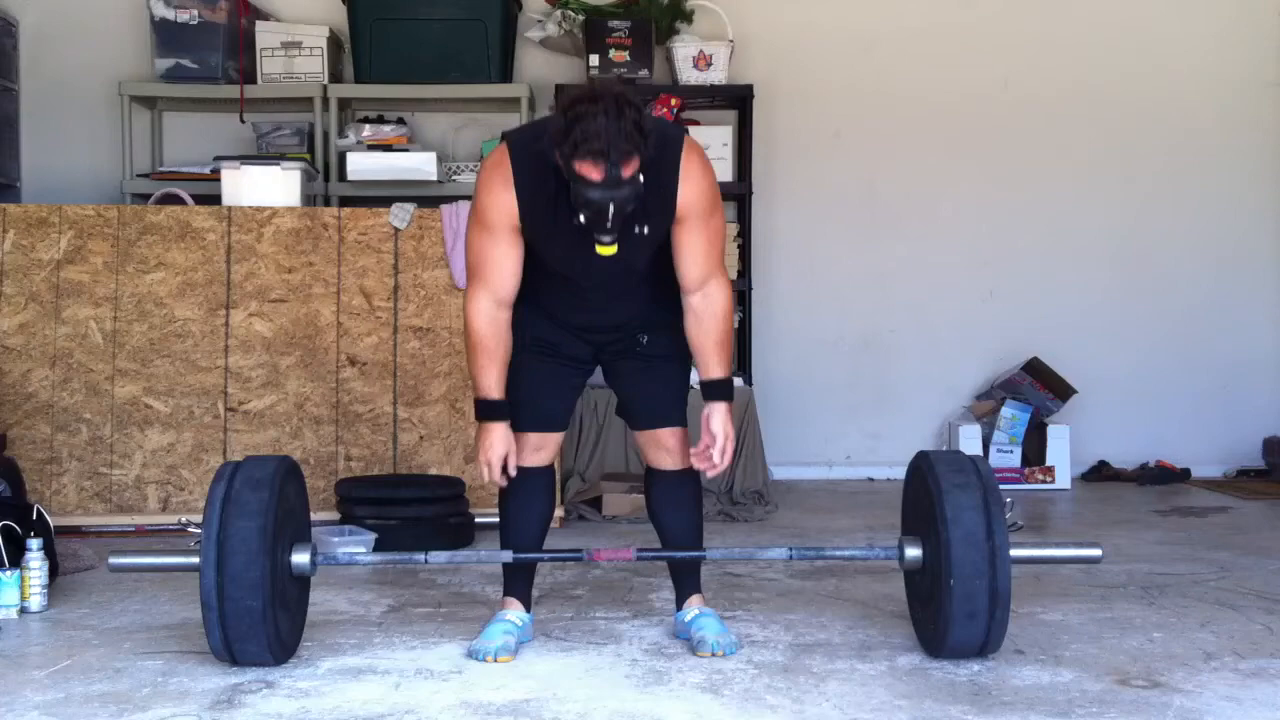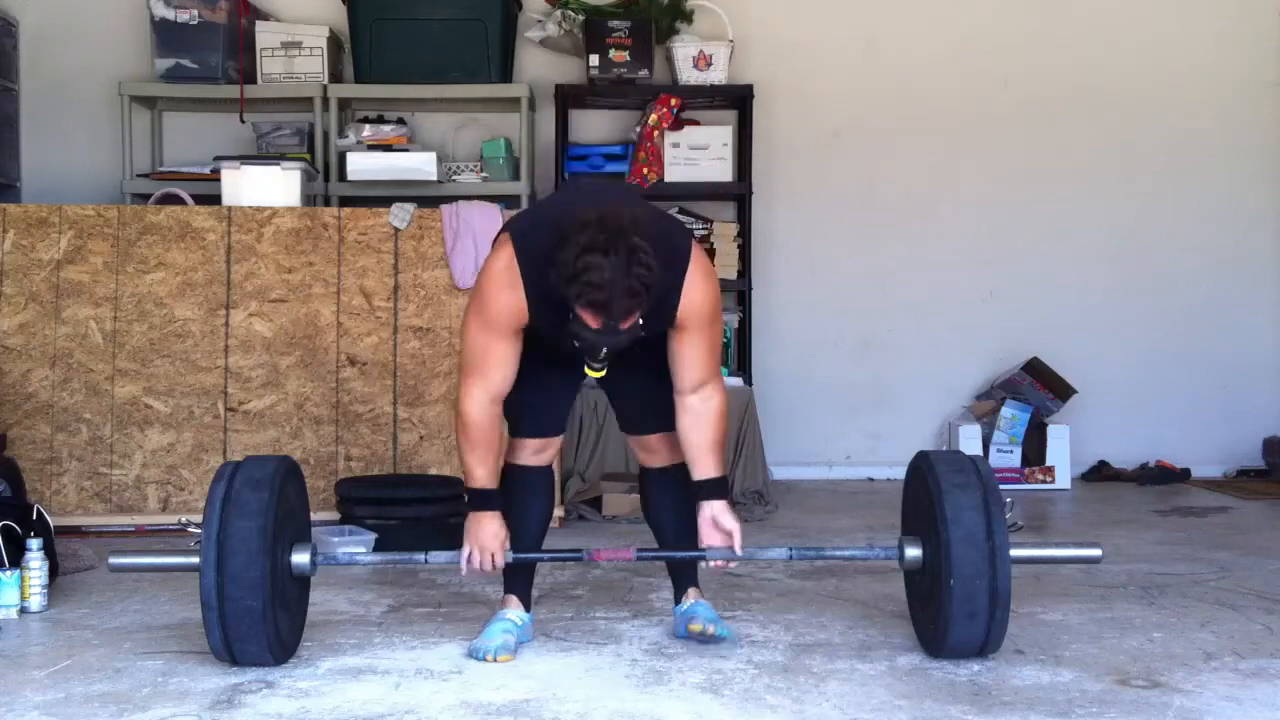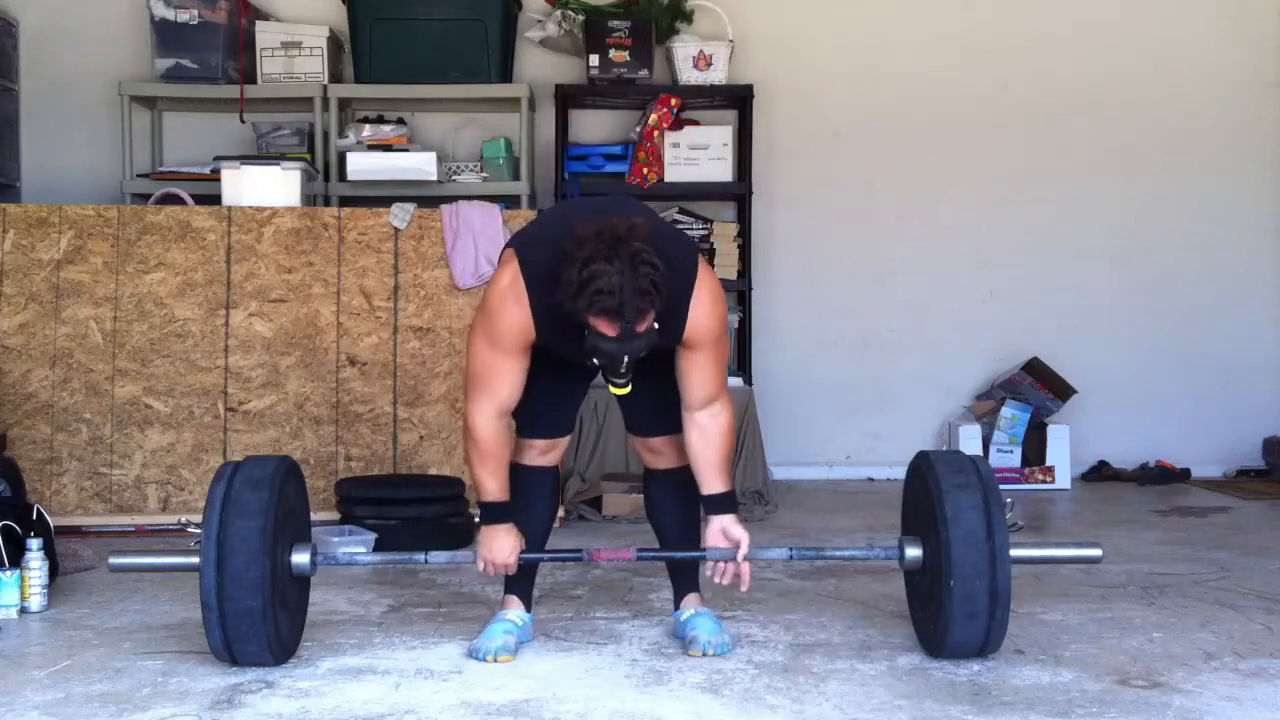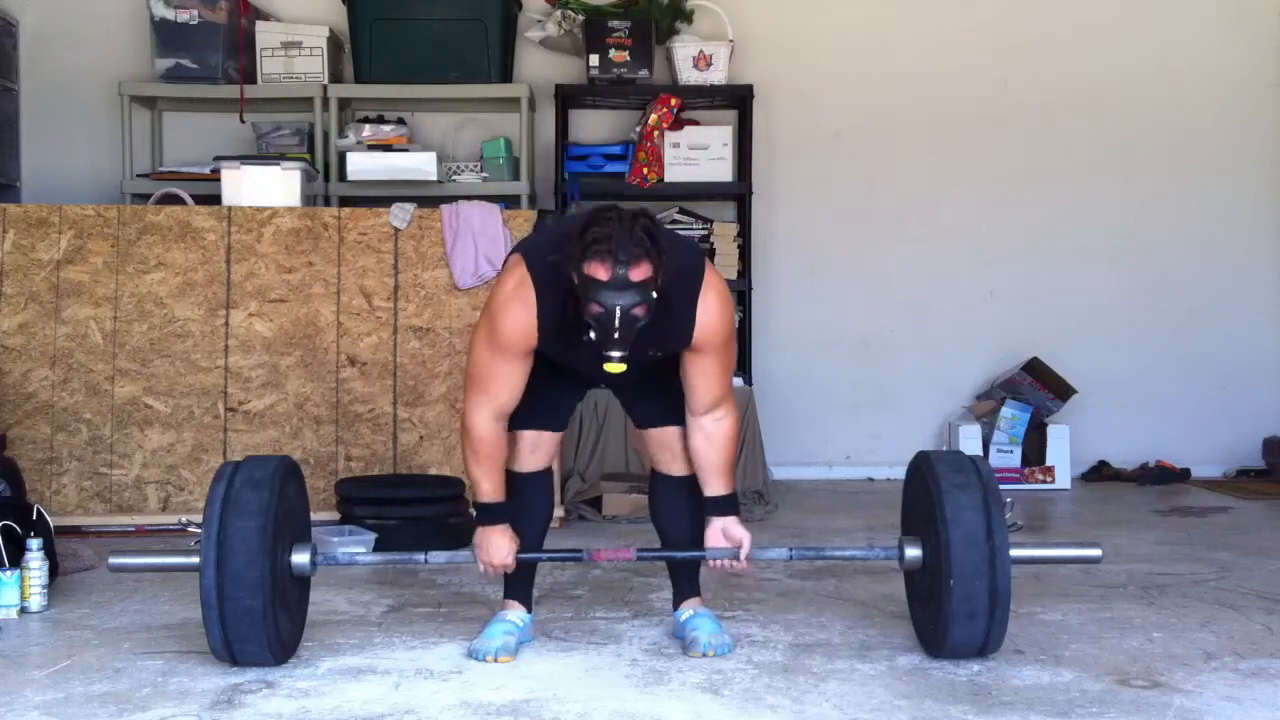
dt=0.4s
person 1, frame 1
left shoulder: (683, 167)
right shoulder: (509, 172)
left elbow: (706, 288)
right elbow: (489, 302)
left wrist: (718, 395)
right wrist: (492, 415)
left hip: (649, 321)
right hip: (546, 324)
left knee: (668, 446)
right knee: (531, 449)
left ankle: (691, 603)
right ankle: (515, 606)
person 1, frame 2
left shoulder: (688, 276)
right shoulder: (511, 272)
left elbow: (697, 392)
right elbow: (480, 395)
left wrist: (712, 496)
right wrist: (483, 506)
right hip: (542, 338)
left knee: (660, 446)
right knee: (532, 446)
left ankle: (689, 596)
right ankle: (515, 606)
person 1, frame 3
left shoulder: (695, 292)
right shoulder: (518, 287)
left elbow: (705, 409)
right elbow: (486, 413)
left wrist: (721, 511)
right wrist: (495, 518)
right hip: (552, 342)
left knee: (666, 448)
right knee: (537, 447)
left ankle: (690, 601)
right ankle: (515, 605)
person 1, frame 4
left shoulder: (703, 295)
right shoulder: (524, 291)
left elbow: (710, 411)
right elbow: (486, 413)
left wrist: (721, 509)
right wrist: (492, 518)
left knee: (675, 451)
right knee: (528, 450)
left ankle: (689, 605)
right ankle: (516, 609)
